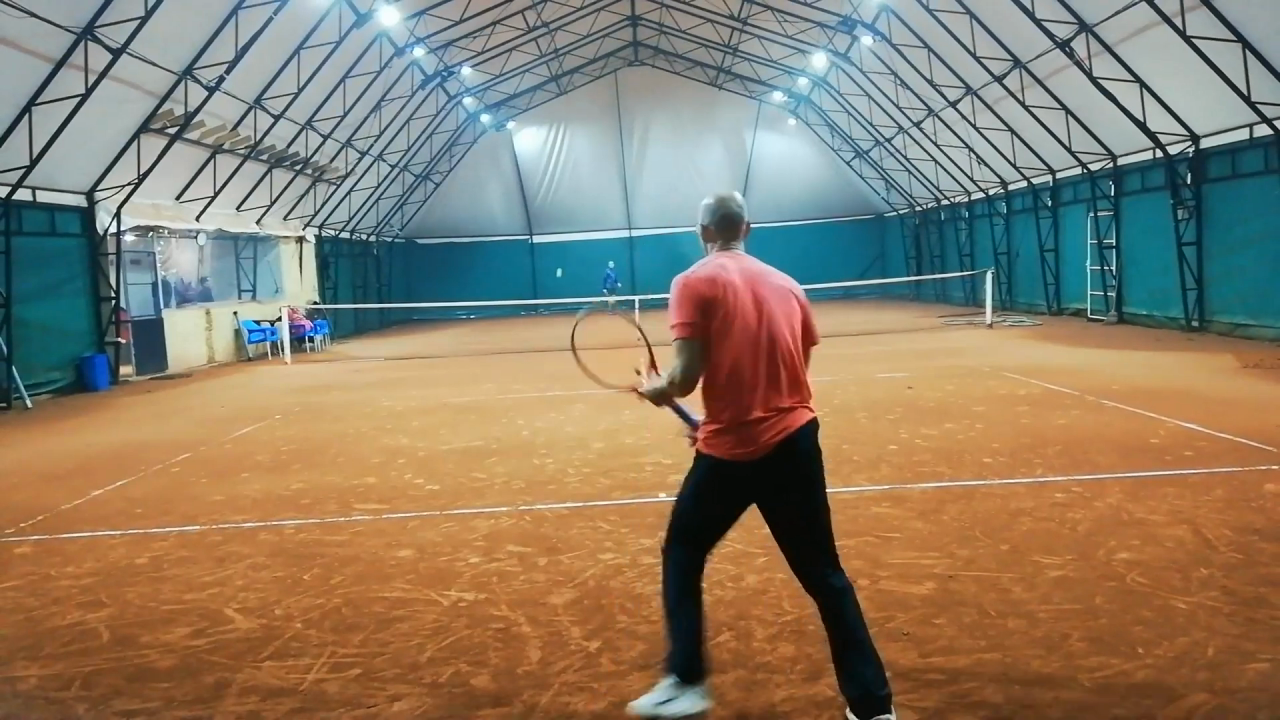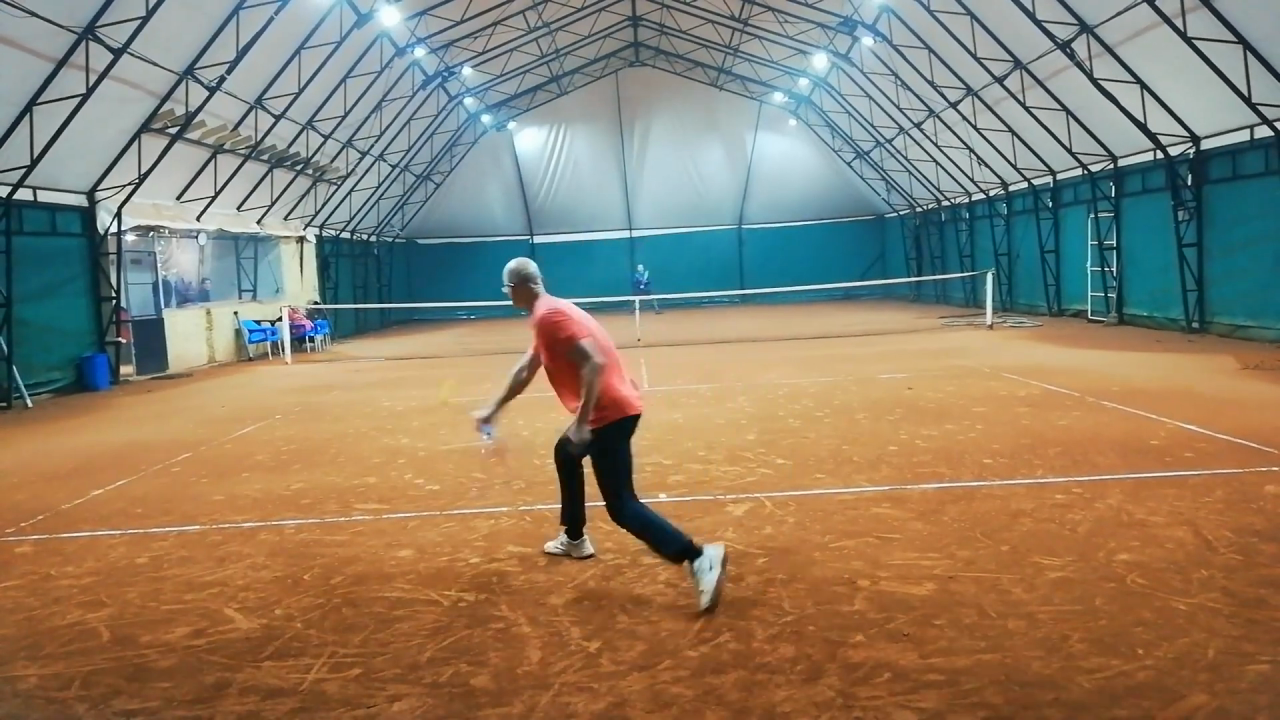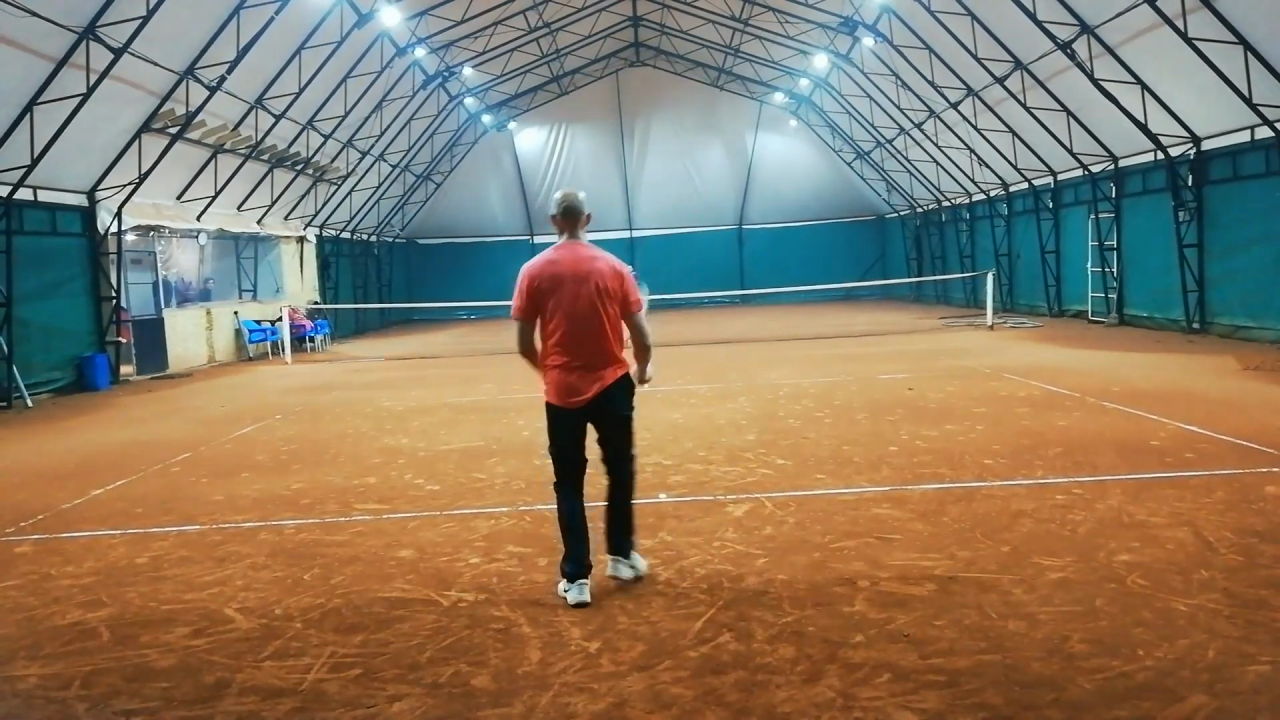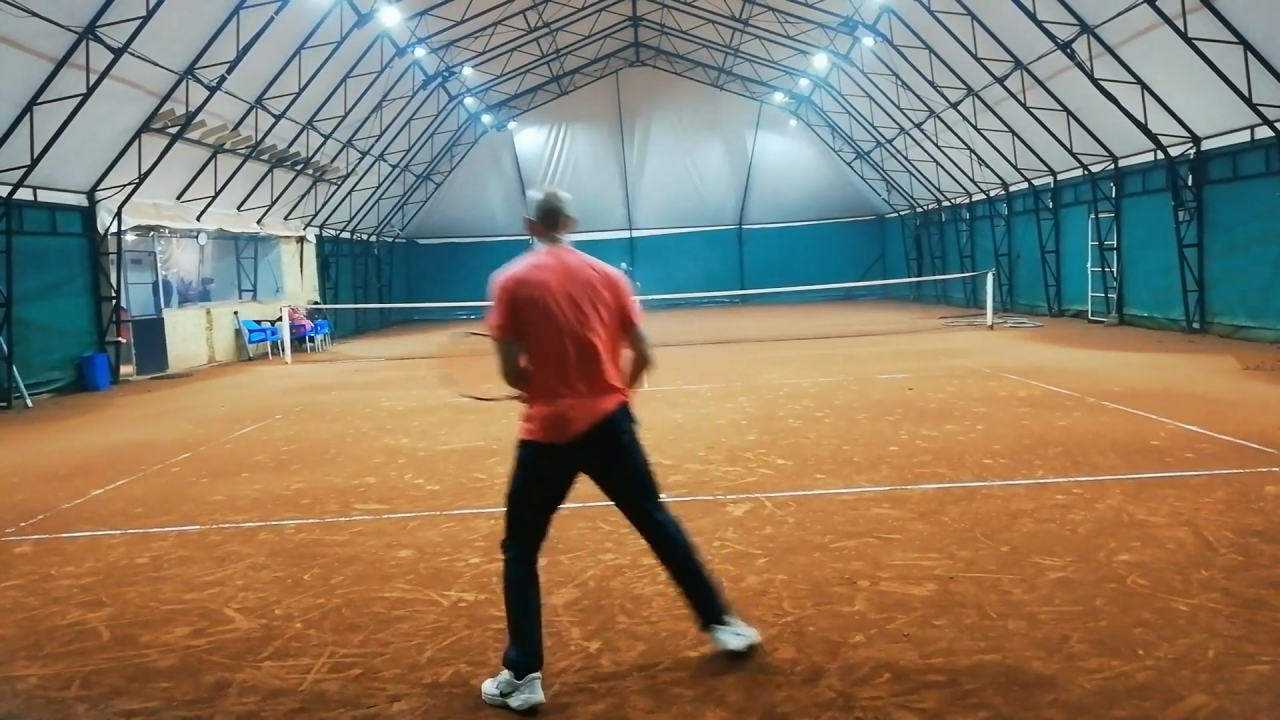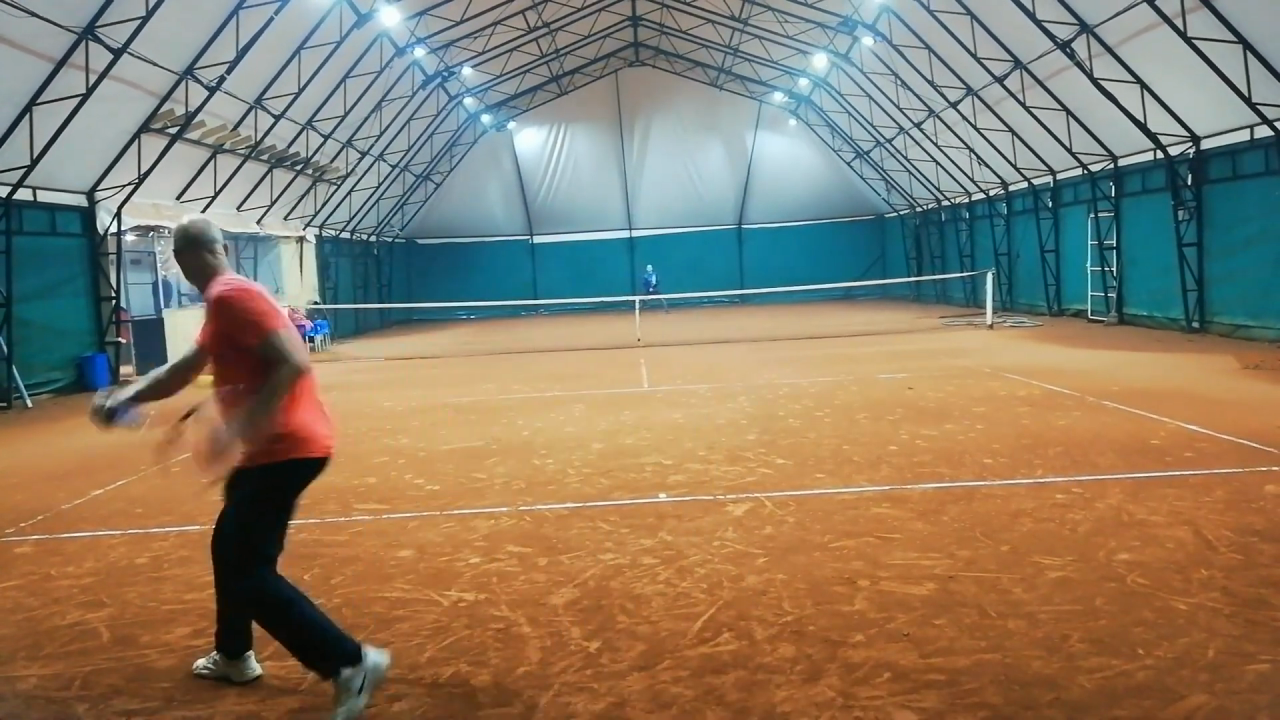
dt=1s
person 1, frame 1
left shoulder: (693, 283)
right shoulder: (787, 286)
left elbow: (687, 377)
left wrist: (656, 391)
left hip: (727, 450)
right hip: (794, 442)
left knee: (680, 558)
right knee: (825, 577)
person 1, frame 2
left shoulder: (549, 317)
right shoulder: (547, 315)
left elbow: (594, 364)
right elbow: (527, 370)
left wrist: (582, 422)
right wrist: (494, 409)
left hip: (611, 412)
right hip: (604, 409)
left knee: (621, 506)
right knee: (565, 454)
left ankle: (698, 557)
right ankle: (574, 538)
person 1, frame 3
left shoulder: (534, 271)
right shoulder: (614, 268)
left elbow: (525, 343)
right elbow: (641, 337)
right wrist: (643, 368)
left hip: (563, 393)
right hip: (612, 386)
left knee: (569, 485)
right knee: (621, 471)
left ankle: (577, 578)
right ankle: (622, 556)
person 1, frame 4
left shoulder: (510, 281)
right shoulder: (608, 276)
left elbow: (512, 372)
right elbow: (642, 354)
left hip: (547, 433)
right hip: (609, 420)
left knee: (520, 549)
right knee: (657, 525)
left ankle: (523, 673)
right ankle: (719, 624)
person 1, frame 5
left shoulder: (231, 298)
right shoulder: (225, 301)
left elbow: (294, 366)
right elbow: (182, 372)
left wrist: (243, 426)
right wrist: (124, 397)
left hip: (282, 450)
right hip: (288, 445)
left knee: (247, 570)
right knee: (232, 546)
left ankle: (352, 664)
right ankle: (233, 654)
